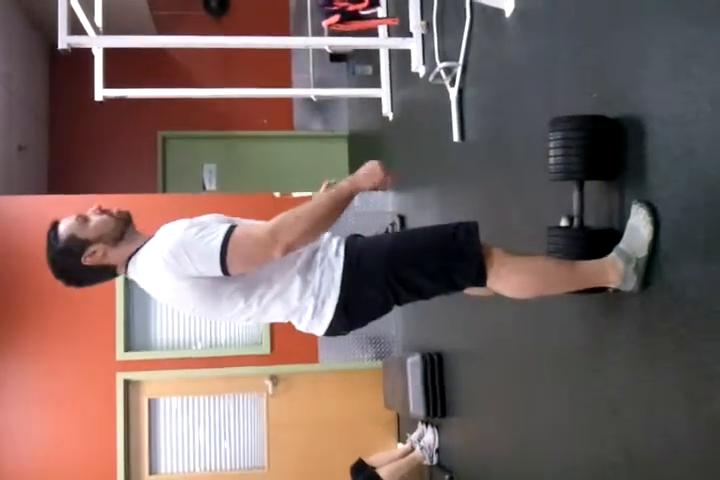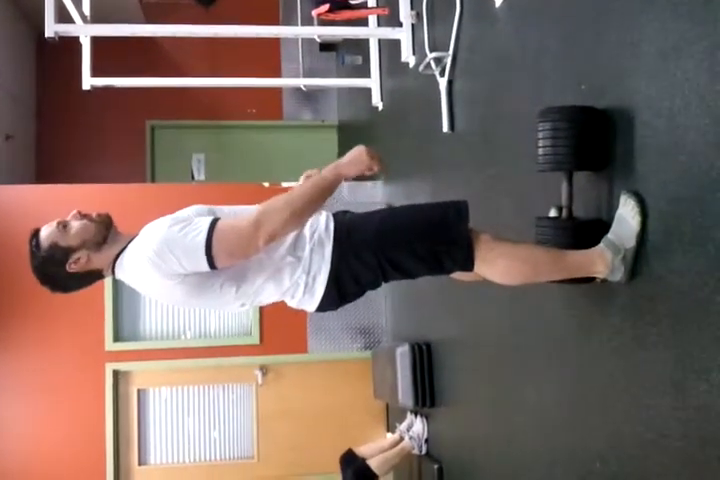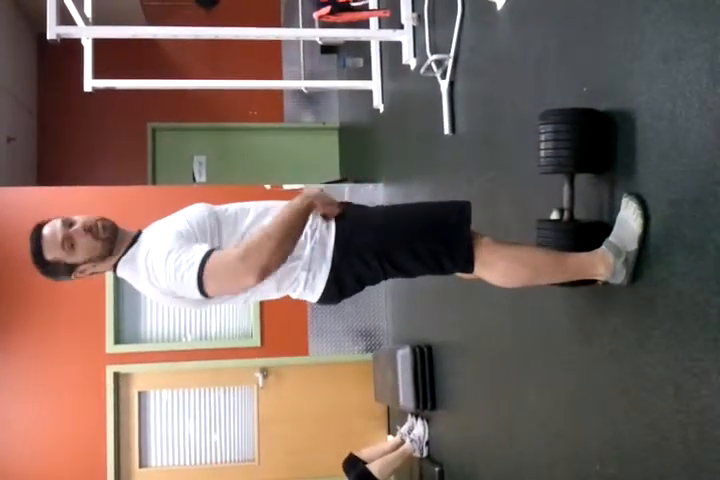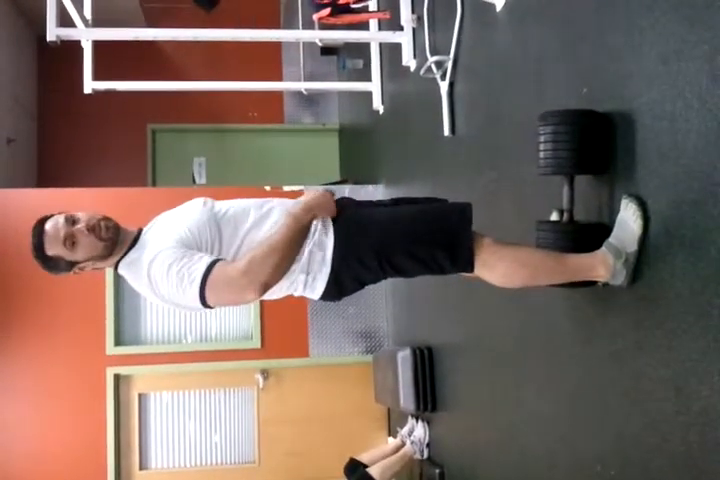
dt=0.5s
person 1, frame 1
left shoulder: (162, 266)
right shoulder: (171, 249)
right elbow: (276, 241)
left wrist: (322, 208)
right wrist: (353, 183)
left hip: (331, 294)
right hip: (343, 281)
left knee: (468, 265)
right knee: (485, 260)
left ankle: (569, 277)
right ankle: (612, 270)
person 1, frame 2
left shoulder: (150, 256)
right shoulder: (157, 252)
right elbow: (263, 233)
left wrist: (309, 186)
right wrist: (338, 169)
left hip: (320, 256)
right hip: (331, 258)
left knee: (456, 248)
right knee: (475, 246)
left ankle: (552, 265)
right ankle: (602, 259)
person 1, frame 3
left shoulder: (155, 240)
right shoulder: (158, 269)
right elbow: (251, 267)
left wrist: (308, 207)
right wrist: (307, 199)
left hip: (326, 234)
right hip: (334, 257)
left knee: (459, 245)
right knee: (475, 250)
left ankle: (558, 269)
right ankle: (603, 262)
person 1, frame 4
left shoulder: (162, 228)
right shoulder: (159, 271)
right elbow: (252, 281)
left wrist: (311, 205)
right wrist: (306, 206)
left hip: (326, 215)
right hip: (334, 256)
left knee: (459, 241)
right knee: (476, 252)
left ankle: (552, 266)
right ankle: (603, 263)
